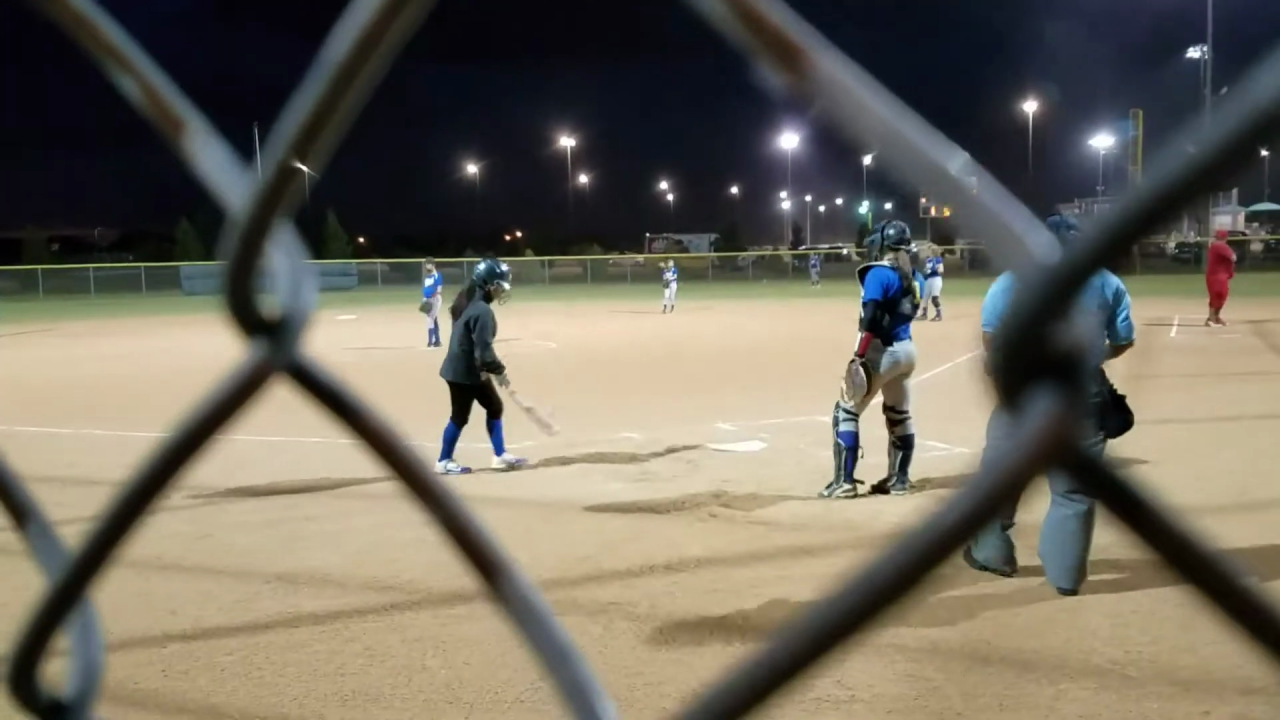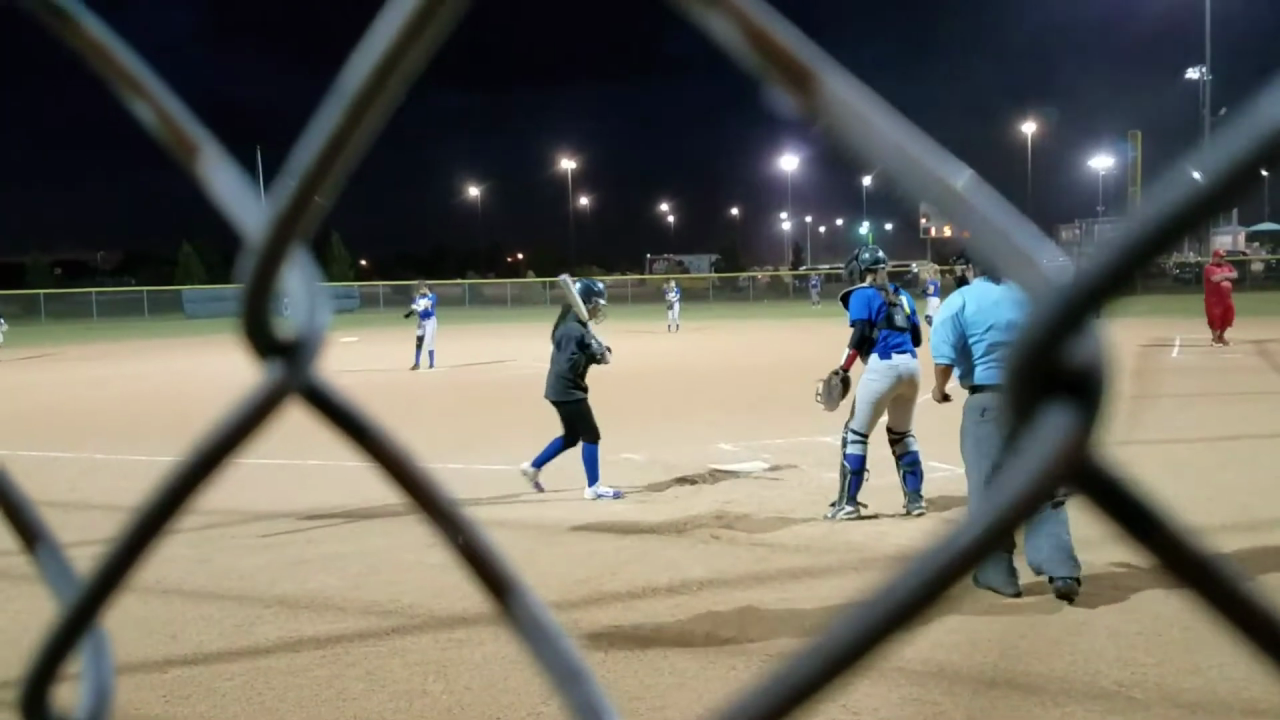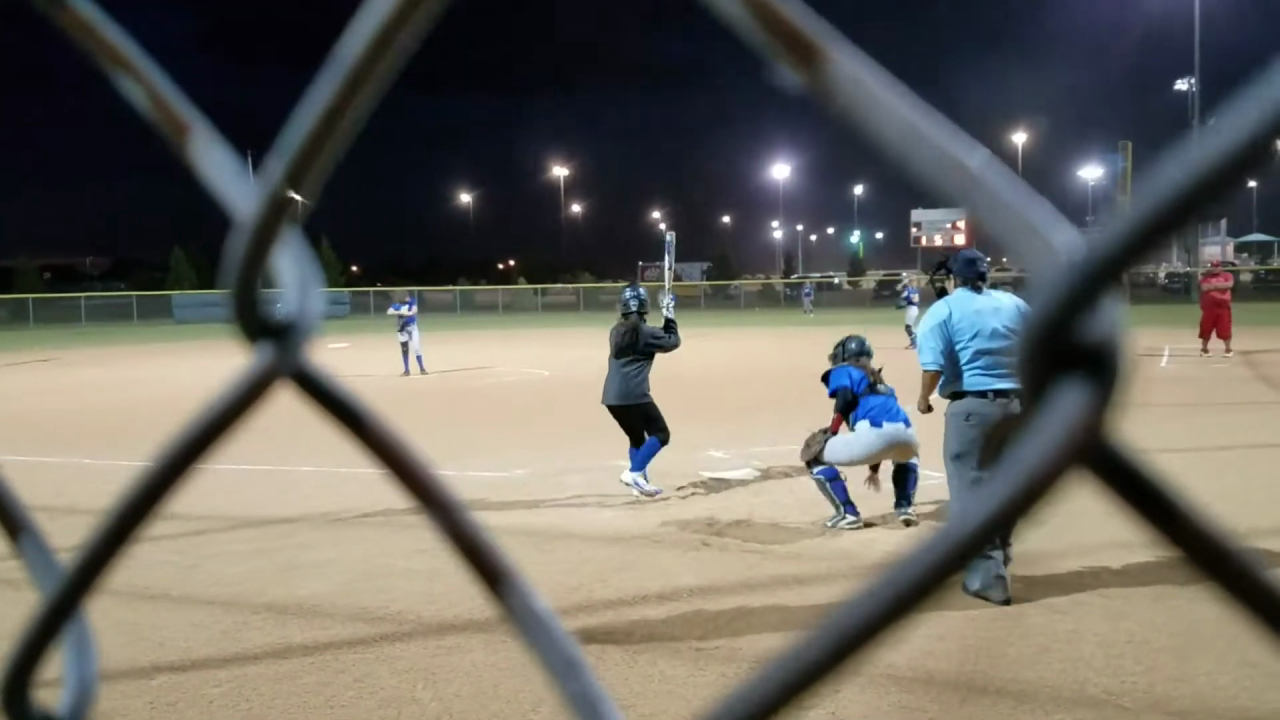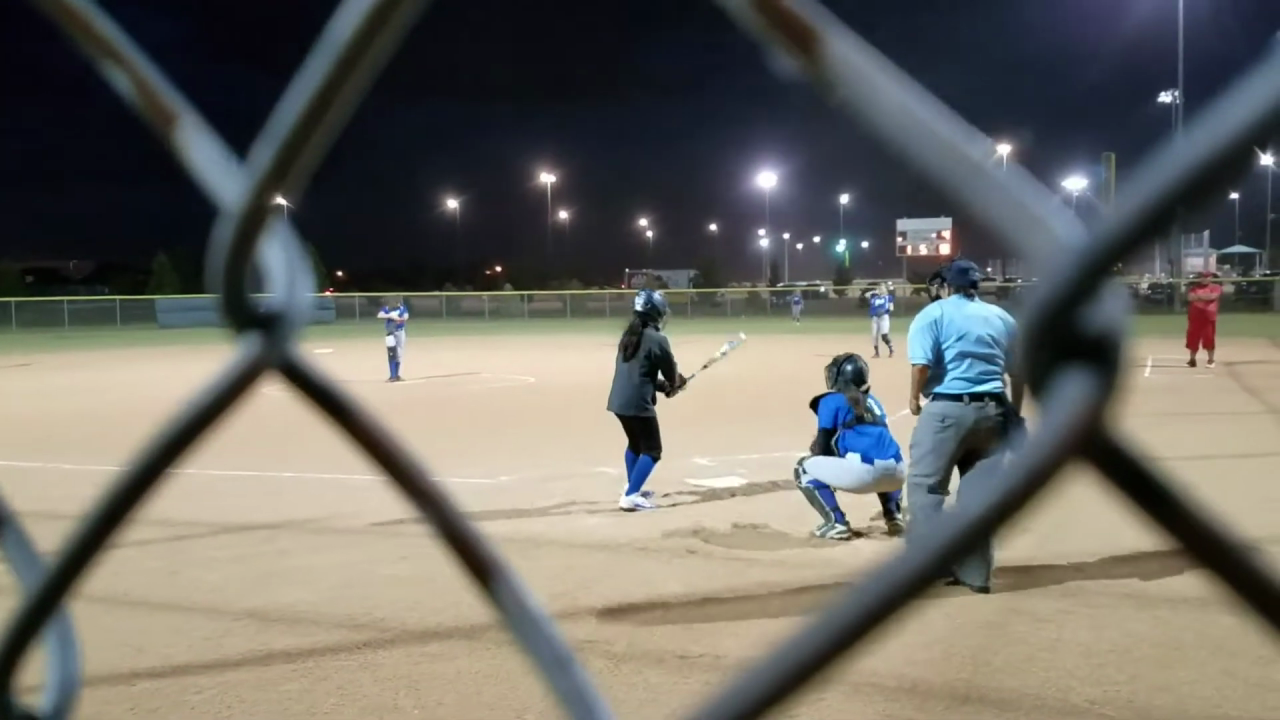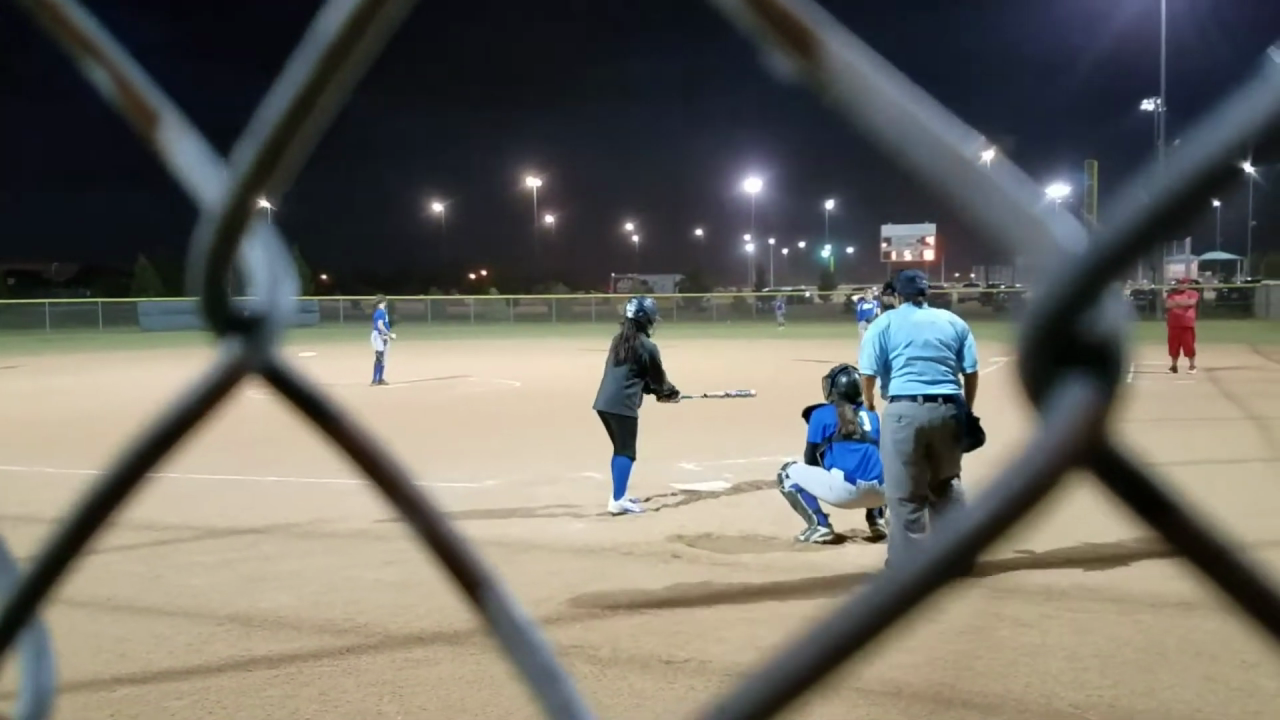
dt=0.7s
person 1, frame 1
left shoulder: (1018, 277)
right shoulder: (1107, 282)
left elbow: (990, 328)
right elbow: (1124, 340)
right hip: (1084, 390)
right knee: (1074, 485)
left ankle: (992, 552)
right ankle: (1066, 572)
person 1, frame 2
left shoulder: (960, 301)
left elbow: (945, 357)
left wrist: (939, 387)
left hip: (989, 403)
left knee: (989, 488)
left ankle: (997, 572)
right ankle: (1062, 570)
person 1, frame 3
left shoulder: (943, 310)
right shoulder: (1016, 304)
left elbow: (933, 366)
left wrist: (924, 398)
right wrist: (1025, 396)
left hip: (971, 408)
right hip: (1016, 405)
left knee: (972, 493)
left ankle: (987, 579)
right ankle: (997, 563)
person 1, frame 4
left shoulder: (934, 313)
right shoulder: (1002, 318)
left elbow: (921, 365)
right elbow: (1019, 373)
left wrist: (914, 397)
right wrist: (1015, 412)
left hip: (948, 409)
right hip: (992, 411)
left knee: (925, 484)
right knee: (979, 493)
right ankle: (976, 573)
person 1, frame 5
left shoulder: (885, 323)
right shoulder: (954, 322)
left elbow: (868, 372)
right elbow: (971, 372)
left wrist: (868, 399)
right wrist: (967, 410)
left hip: (905, 410)
right hip: (948, 410)
left knee: (905, 492)
right knee: (946, 483)
left ankle: (908, 564)
person 2, frame 1
left shoulder: (878, 273)
right shoulder: (913, 277)
left elbow: (871, 319)
right elbow: (907, 313)
left wrist: (858, 356)
left hip: (882, 352)
right hip: (906, 350)
left knee: (846, 411)
right knee: (900, 415)
left ankle: (845, 481)
right ankle: (899, 479)
person 2, frame 2
left shoulder: (862, 294)
right shoulder: (902, 295)
left elbow: (861, 334)
right elbow: (916, 338)
left wrist: (843, 369)
left hip: (882, 367)
right hip: (910, 366)
left knee: (855, 434)
right knee: (902, 433)
left ankle: (848, 503)
right ankle: (915, 499)
person 2, frame 3
left shoulder: (841, 372)
right shoulder: (878, 379)
left elbow: (845, 398)
left wrist: (831, 430)
right wrist: (874, 468)
left hip: (874, 433)
right hip: (903, 433)
left knee: (813, 456)
right knee: (907, 455)
left ankle: (847, 512)
right ankle: (905, 507)
person 2, frame 4
left shoulder: (830, 400)
right shoulder: (872, 401)
left elbow: (822, 444)
left wrist: (815, 452)
left hip: (863, 472)
right hip: (895, 472)
left knee: (804, 468)
left ankle: (837, 523)
right ankle: (893, 516)
person 2, frame 5
left shoulder: (821, 413)
right shoulder: (870, 414)
left elbow: (810, 459)
left hip: (845, 490)
right hip: (878, 491)
left knee: (787, 473)
left ankle: (820, 526)
right ankle: (877, 522)
person 3, frame 1
left shoulder: (469, 303)
right shoulder: (482, 311)
right elbow: (484, 350)
left wrist: (492, 369)
right wrist: (498, 369)
left hip: (473, 370)
right hip: (462, 371)
left knee: (495, 408)
right knee: (460, 417)
left ankle: (501, 456)
right ankle: (444, 462)
person 3, frame 2
left shoulder: (580, 325)
right shoulder: (572, 329)
left elbow: (593, 351)
right elbow: (570, 365)
left wrist: (602, 353)
right wrist: (593, 354)
left hip: (566, 389)
right hip: (567, 390)
left knee: (571, 436)
right knee: (590, 434)
left ankle: (533, 467)
right ankle: (594, 487)
person 3, frame 3
left shoulder: (616, 331)
right shoulder: (647, 333)
right elbow: (673, 342)
left wrist: (665, 320)
right wrist: (669, 318)
left hip: (612, 396)
right hip: (634, 395)
left knee: (637, 438)
right knee: (660, 434)
left ankle: (640, 482)
right ankle: (634, 473)
person 3, frame 4
left shoulder: (628, 335)
right shoulder: (657, 339)
right elbow: (670, 373)
left wrist: (663, 385)
right wrist: (676, 384)
left hip: (619, 401)
right hip: (638, 403)
left knee: (635, 443)
right knee: (652, 450)
left ankle: (632, 488)
right ankle: (630, 496)
person 3, frame 5
left shoulder: (619, 339)
right shoulder: (647, 347)
right elbow: (657, 378)
left wrist: (656, 391)
right wrist: (670, 392)
left hip: (604, 402)
right hip: (622, 404)
left knee: (620, 449)
right knee: (626, 452)
left ankle: (619, 495)
right ankle: (618, 501)
